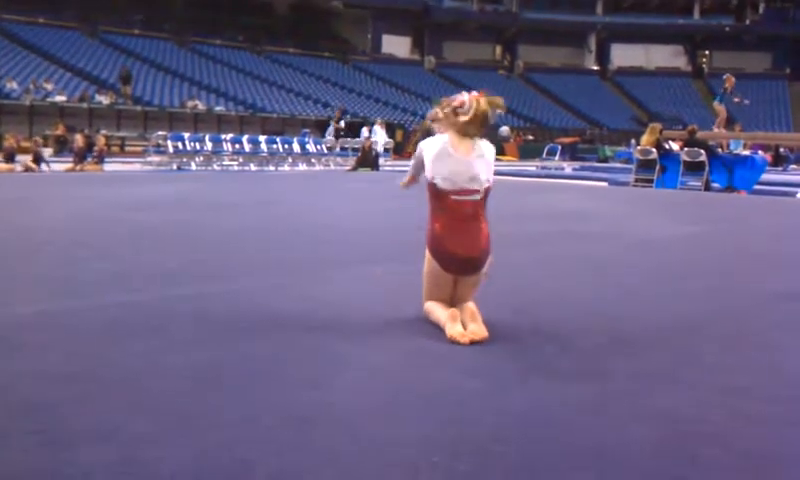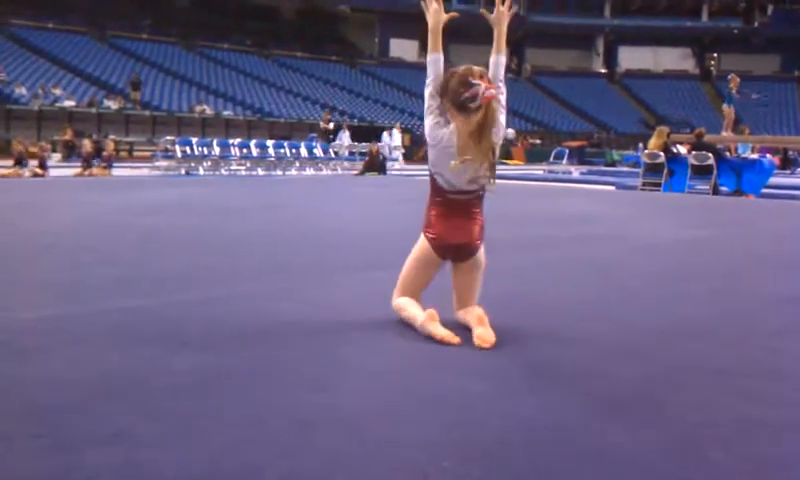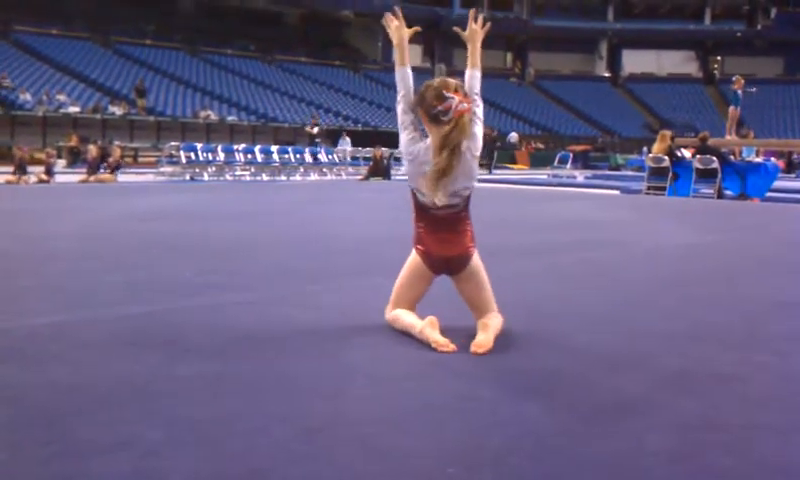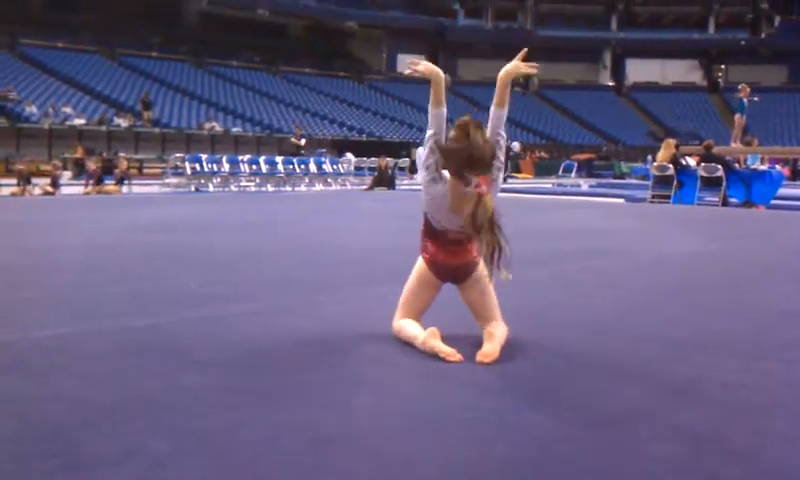
dt=0.5s
person 1, frame 1
left shoulder: (431, 146)
right shoulder: (488, 150)
left wrist: (410, 178)
left hip: (442, 242)
right hip: (478, 244)
left knee: (433, 302)
right knee: (463, 301)
left ankle: (447, 318)
right ankle: (469, 314)
person 1, frame 2
left shoulder: (439, 136)
right shoulder: (493, 135)
left elbow: (432, 84)
right elbow: (497, 83)
left wrist: (434, 29)
right wrist: (500, 31)
left hip: (438, 231)
right hip: (472, 233)
left knee: (403, 299)
right knee: (467, 306)
left ankle: (425, 319)
right ankle: (478, 320)
person 1, frame 3
left shoulder: (414, 151)
right shoulder: (471, 149)
left elbow: (403, 100)
right elbow: (475, 97)
left wrist: (400, 45)
right wrist: (474, 46)
left hip: (427, 247)
right hip: (462, 247)
left knee: (395, 312)
right knee: (492, 315)
left ankle: (422, 327)
right ankle: (487, 328)
person 1, frame 4
left shoulder: (433, 185)
right shoulder: (490, 184)
left elbow: (434, 133)
right elbow: (497, 133)
left wrist: (436, 81)
right wrist: (504, 80)
left hip: (434, 258)
right hip: (468, 259)
left knee: (401, 322)
right knee: (495, 324)
left ankle: (425, 338)
right ankle: (493, 336)
